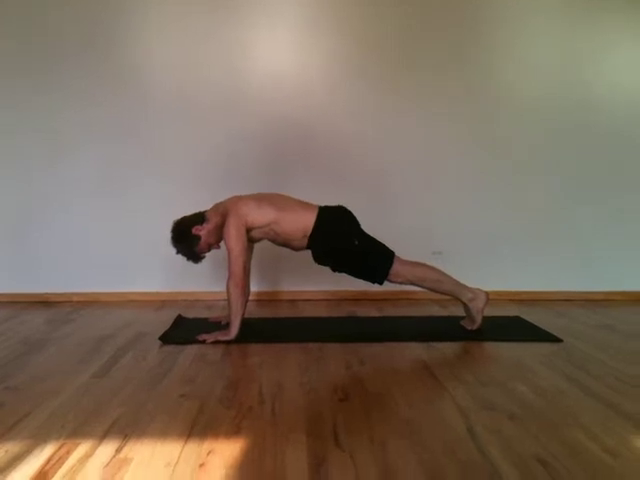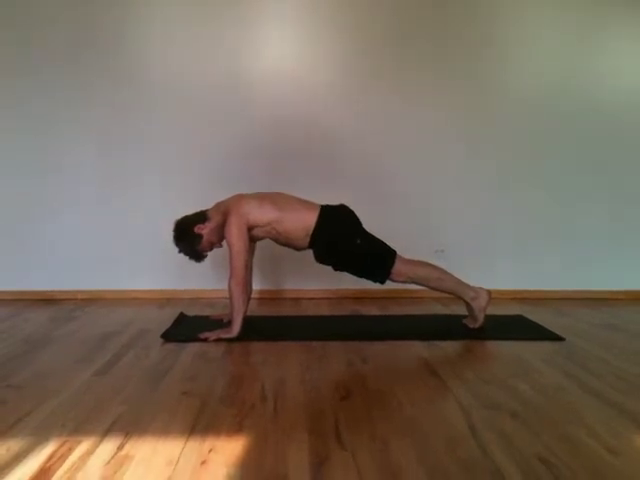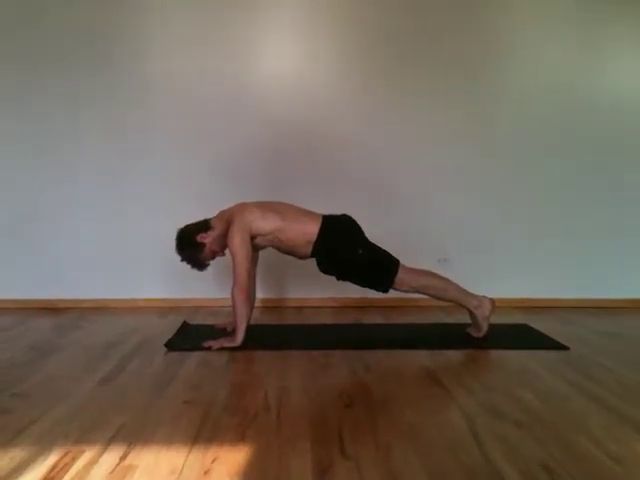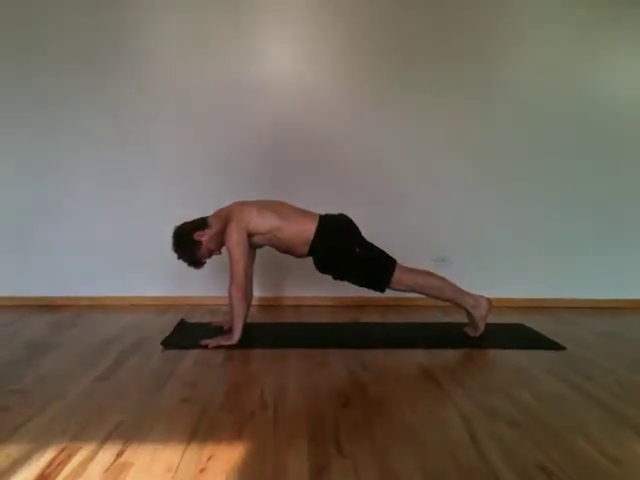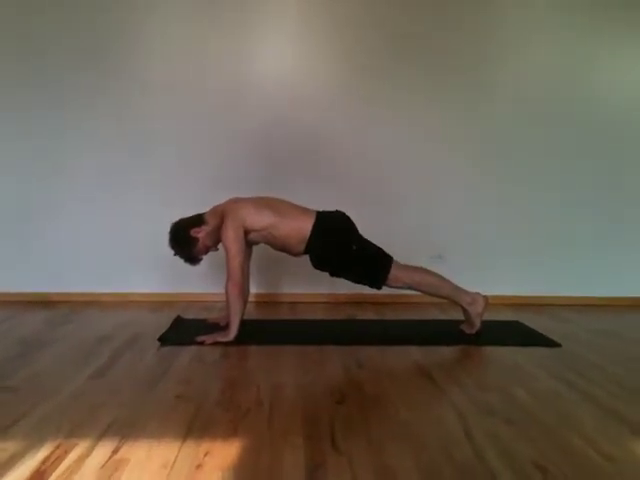
dt=1s
person 1, frame 1
left shoulder: (231, 221)
right shoulder: (236, 215)
left elbow: (236, 278)
right elbow: (244, 273)
left wrist: (231, 330)
right wrist: (235, 315)
left hip: (331, 231)
right hip: (328, 226)
left knee: (397, 271)
right knee: (397, 269)
left ankle: (469, 296)
right ankle: (468, 297)
person 1, frame 2
left shoulder: (232, 220)
right shoulder: (237, 213)
left elbow: (238, 277)
right elbow: (246, 271)
left wrist: (234, 327)
right wrist: (237, 312)
left hip: (332, 231)
right hip: (329, 225)
left knee: (398, 270)
right knee: (399, 269)
left ankle: (472, 294)
right ankle: (471, 295)
person 1, frame 3
left shoulder: (235, 229)
right shoulder: (240, 222)
left elbow: (241, 285)
right elbow: (249, 279)
left wrist: (237, 336)
right wrist: (240, 320)
left hip: (334, 241)
right hip: (332, 235)
left knee: (402, 279)
right knee: (402, 277)
left ankle: (475, 303)
right ankle: (474, 304)
person 1, frame 4
left shoulder: (233, 227)
right shoulder: (237, 219)
left elbow: (238, 283)
right elbow: (246, 277)
left wrist: (235, 334)
right wrist: (237, 318)
left hip: (332, 240)
right hip: (329, 234)
left knee: (399, 279)
right knee: (399, 276)
left ankle: (472, 302)
right ankle: (471, 303)
person 1, frame 5
left shoulder: (229, 224)
right shoulder: (234, 215)
left elbow: (235, 280)
right elbow: (243, 274)
left wrist: (231, 331)
right wrist: (233, 315)
left hip: (329, 237)
right hip: (326, 231)
left knee: (395, 276)
right knee: (395, 274)
left ankle: (468, 299)
right ankle: (467, 300)
